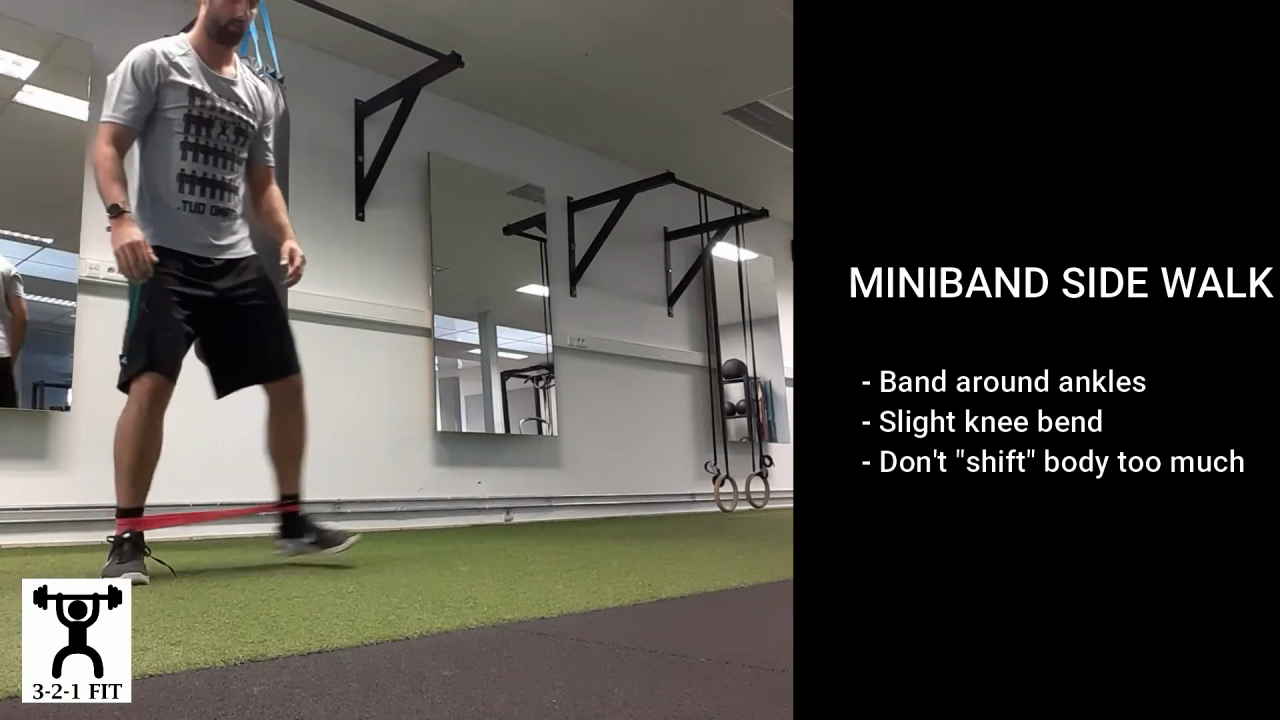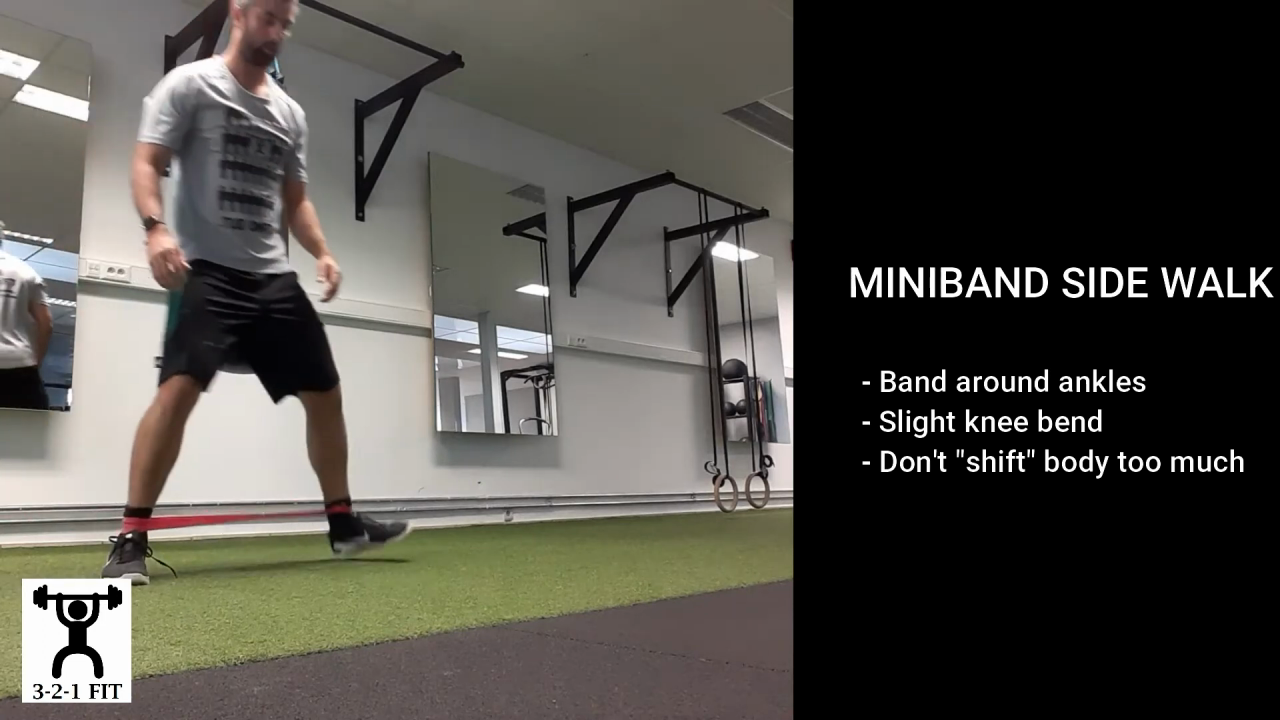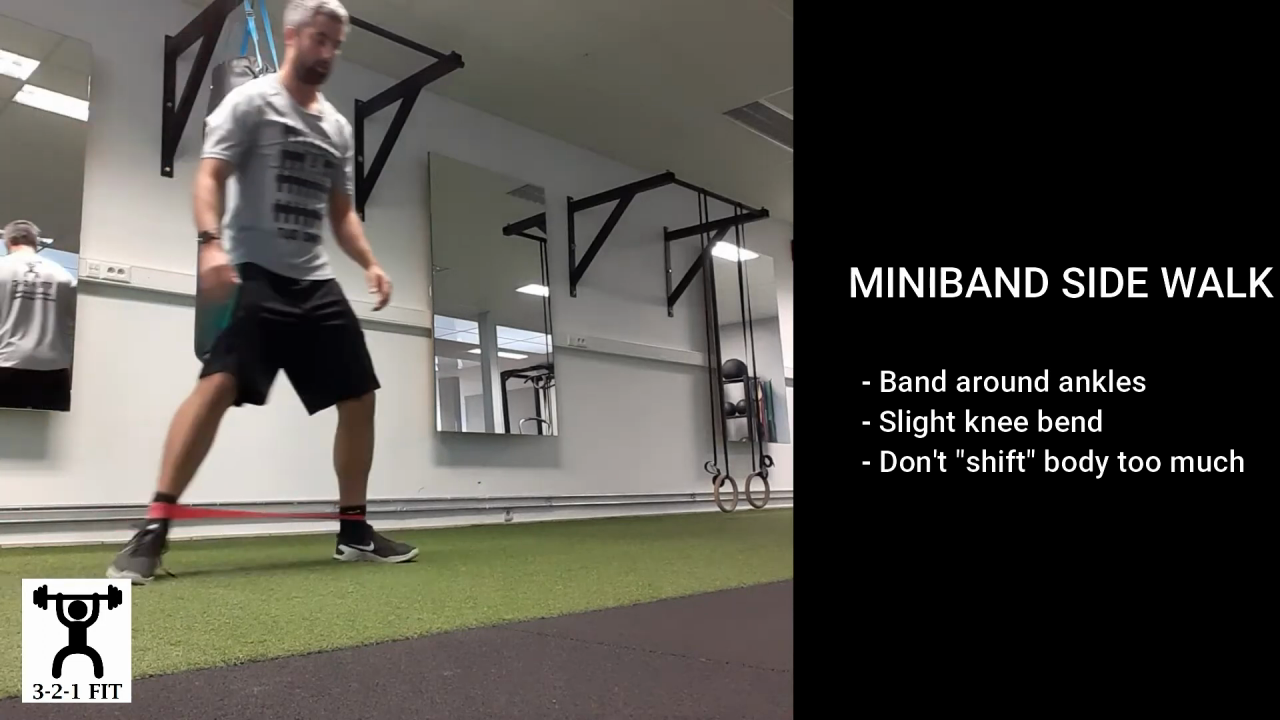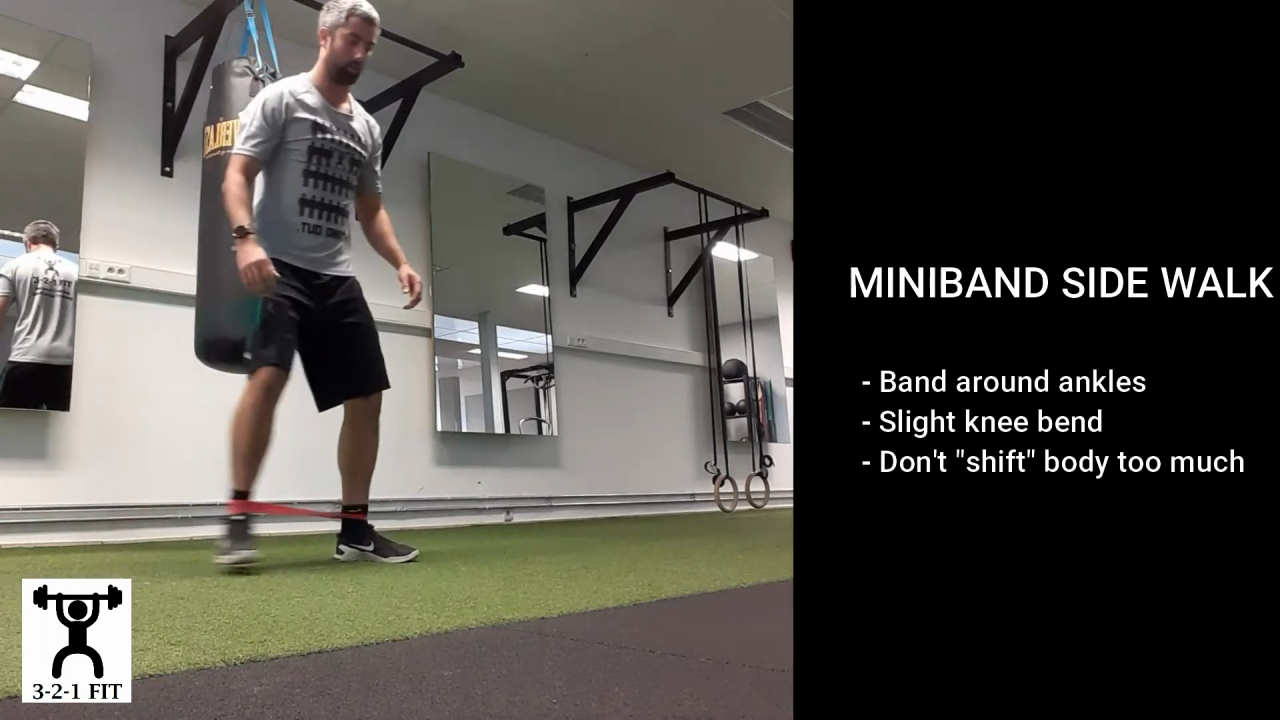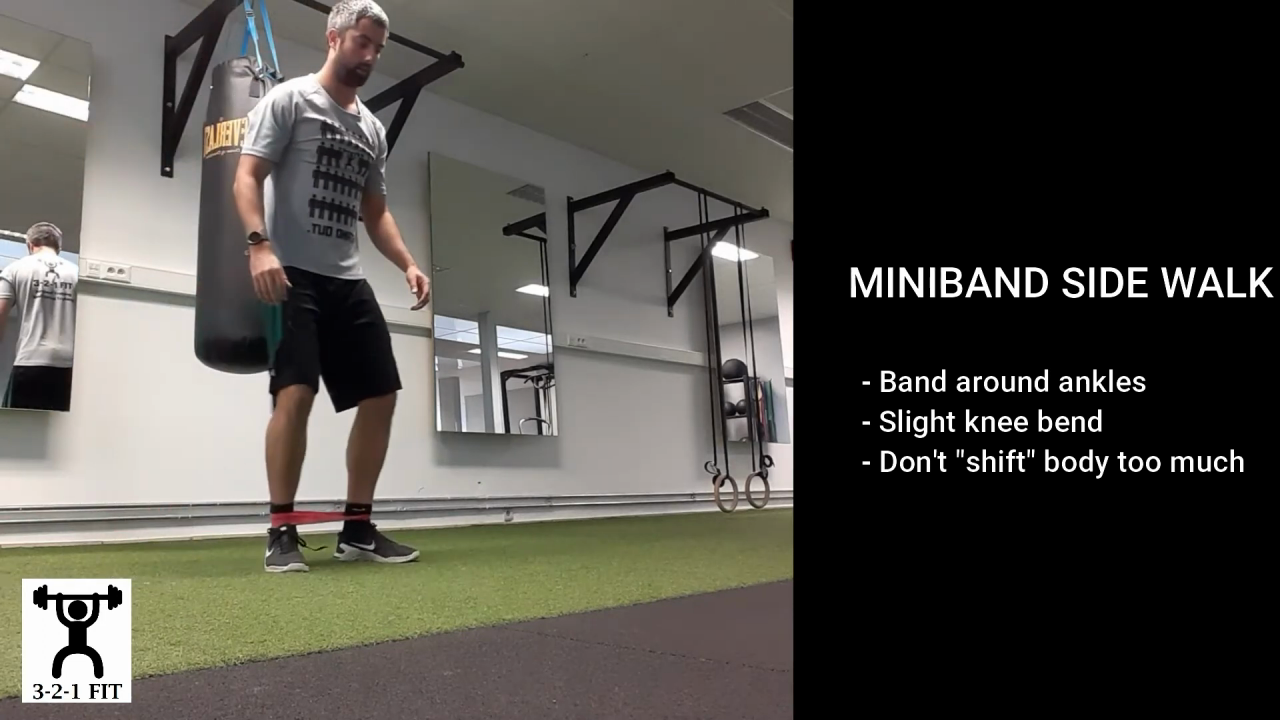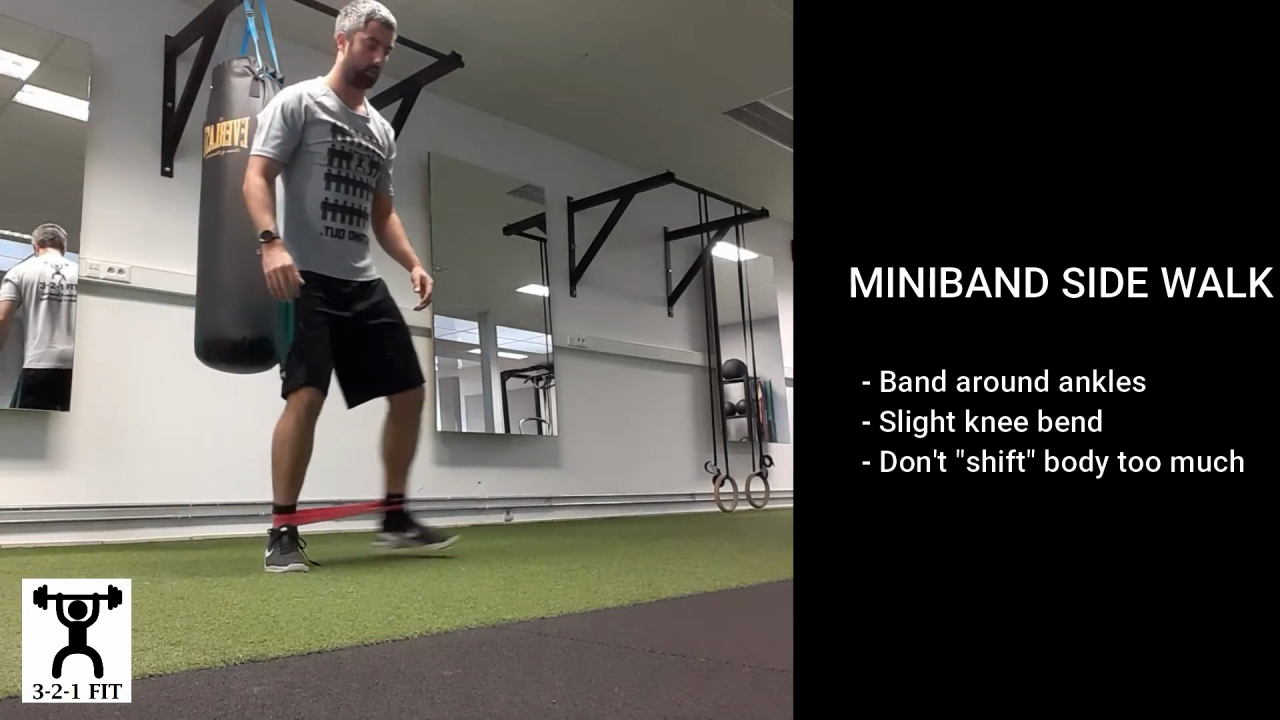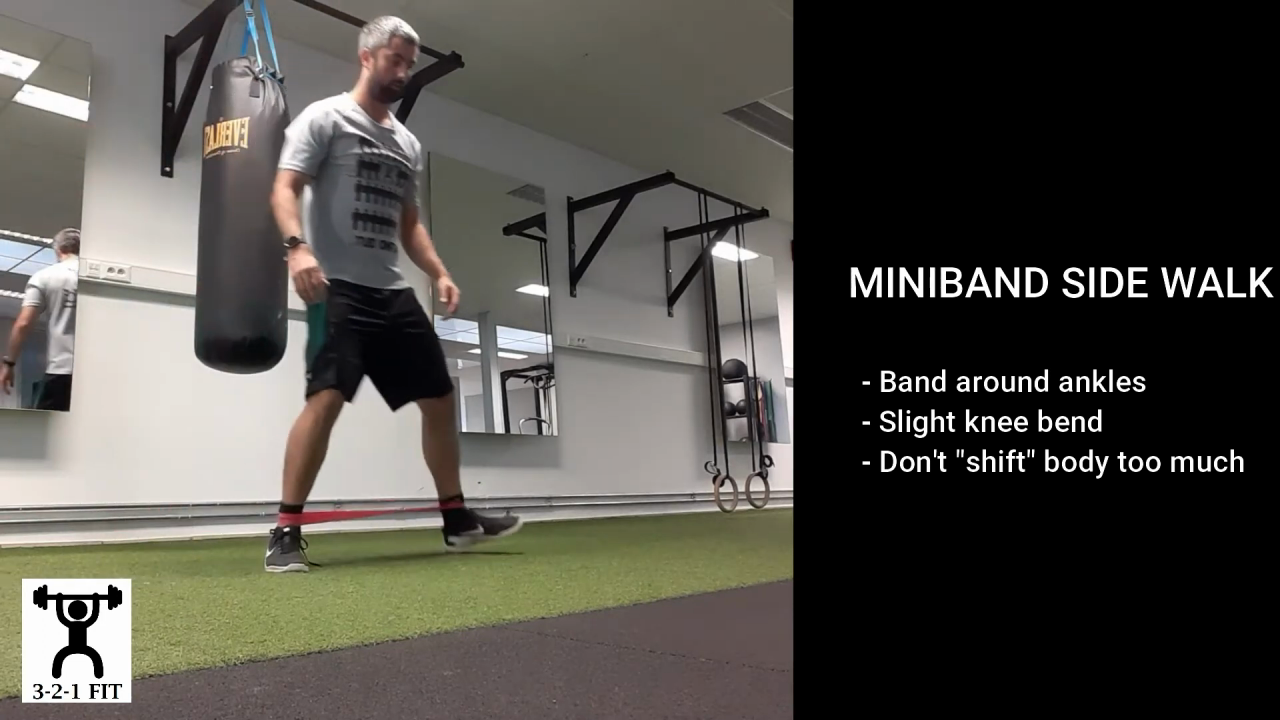
dt=0.2s
person 1, frame 1
left shoulder: (258, 94)
right shoulder: (154, 61)
right elbow: (108, 146)
left wrist: (286, 237)
right wrist: (122, 217)
left hip: (237, 260)
right hip: (169, 255)
left knee: (287, 380)
right knee: (151, 385)
left ankle: (294, 523)
right ankle: (127, 540)
person 1, frame 2
left shoulder: (290, 111)
right shoulder: (191, 86)
right elbow: (147, 162)
left wrist: (322, 251)
right wrist: (156, 227)
left hip: (272, 274)
right hip: (209, 269)
left knee: (325, 392)
right knee: (179, 387)
left ankle: (345, 524)
right ankle: (131, 538)
person 1, frame 3
left shoulder: (339, 128)
right shoulder: (252, 101)
right elbow: (209, 177)
left wrist: (369, 263)
right wrist: (211, 242)
left hip: (315, 282)
right hip: (256, 274)
left knee: (357, 397)
right knee: (218, 384)
left ankle: (353, 528)
right ankle: (153, 529)
person 1, frame 4
left shoulder: (366, 127)
right shoulder: (280, 99)
left elbow: (369, 209)
right elbow: (238, 174)
left wrist: (400, 262)
right wrist: (246, 238)
left hip: (338, 278)
right hip: (280, 269)
left knee: (366, 397)
right knee: (267, 376)
left ankle: (354, 528)
right ankle: (238, 517)
person 1, frame 5
left shoulder: (372, 128)
right shoulder: (288, 100)
right elbow: (247, 176)
left wrist: (407, 263)
right wrist: (259, 244)
left hip: (348, 280)
right hip: (293, 276)
left knee: (380, 397)
right knee: (296, 393)
left ankle: (357, 530)
right ankle: (281, 532)
person 1, frame 6
left shoulder: (381, 130)
right shoulder: (297, 102)
right elbow: (256, 176)
left wrist: (413, 263)
right wrist: (273, 242)
left hip: (363, 282)
right hip: (308, 279)
left knee: (409, 389)
right knee: (305, 396)
left ankle: (396, 517)
right ankle: (281, 532)
person 1, frame 7
left shoulder: (405, 141)
right shoulder: (327, 119)
right elbow: (286, 188)
left wrist: (440, 272)
right wrist: (297, 246)
left hip: (392, 291)
right hip: (340, 284)
left knee: (440, 396)
right knee: (328, 394)
left ankle: (457, 518)
right ankle: (286, 532)
